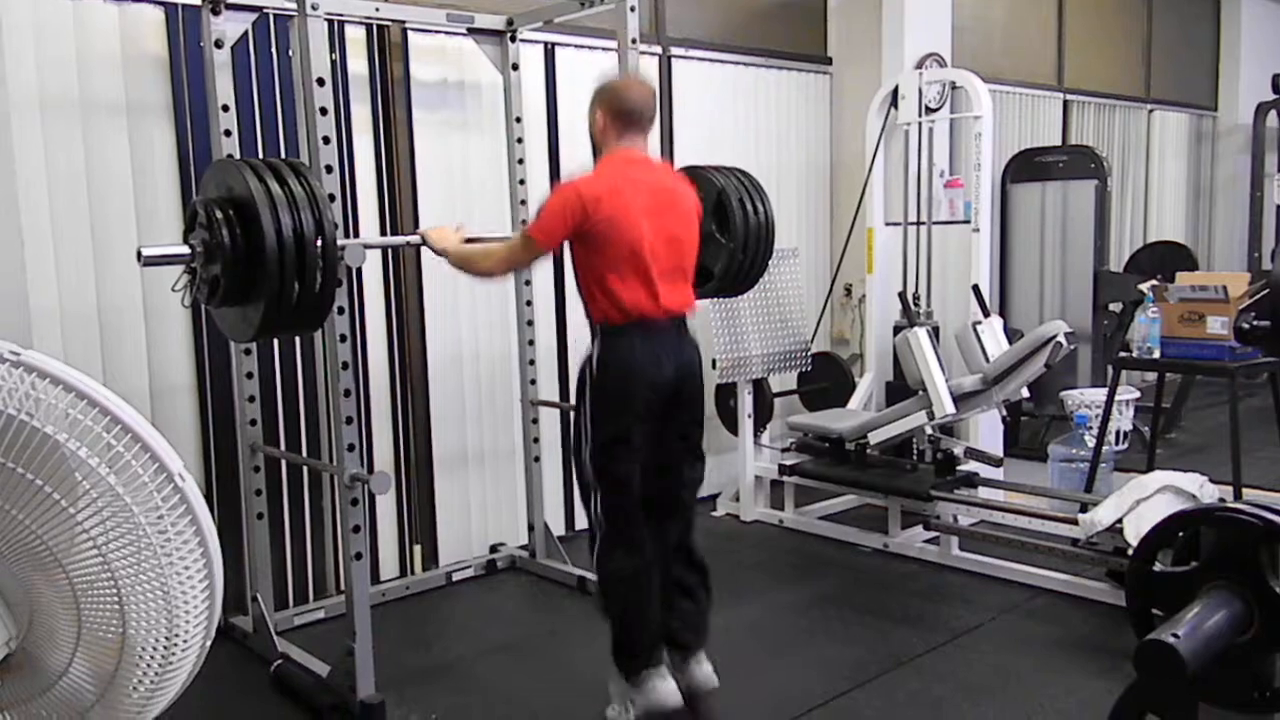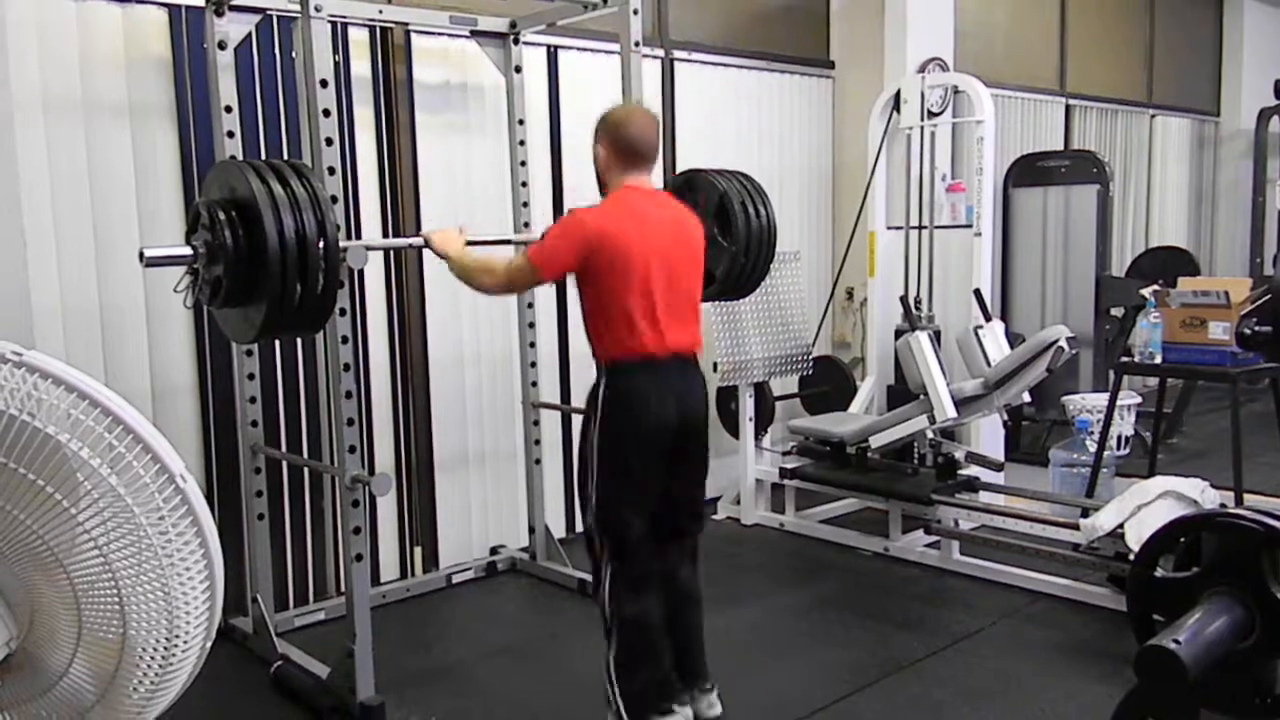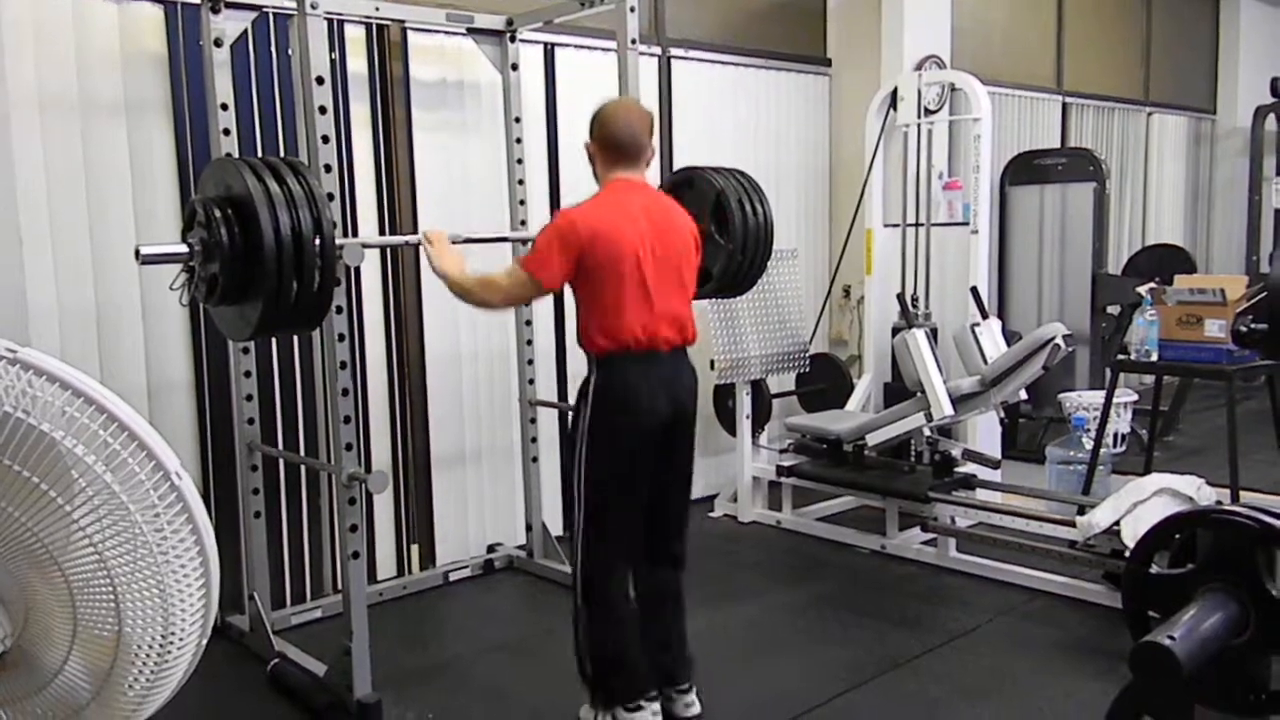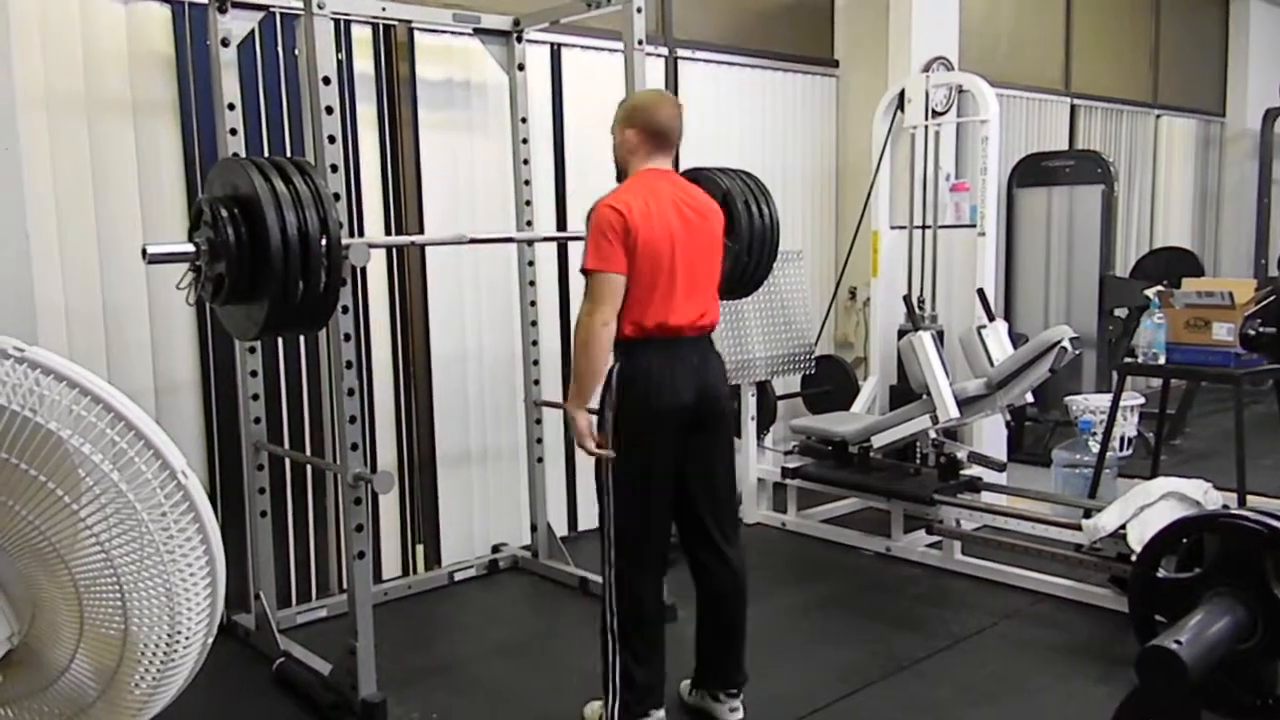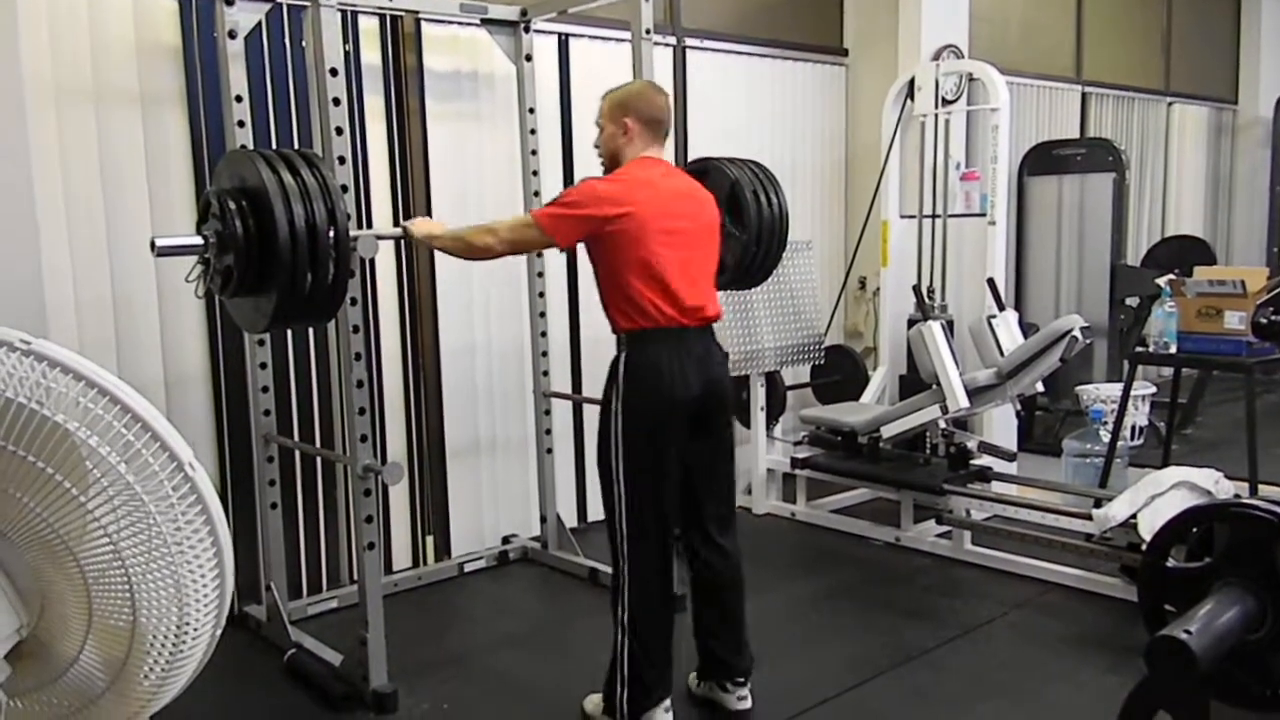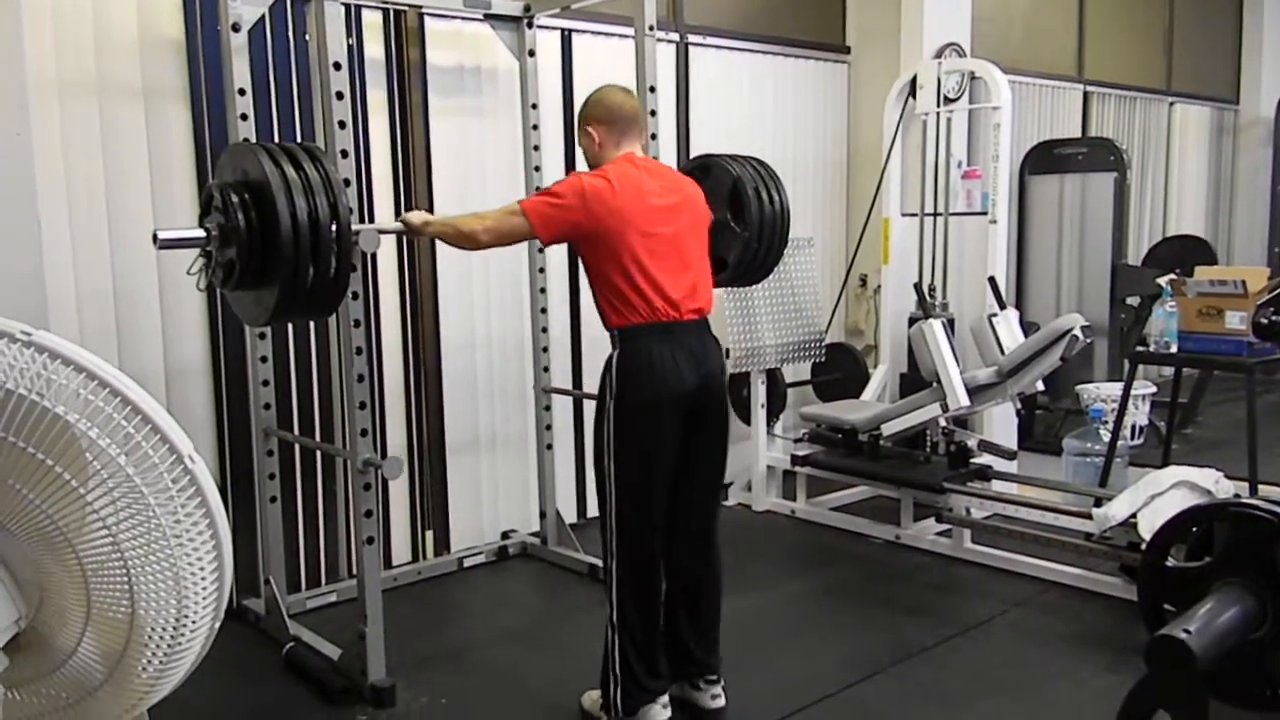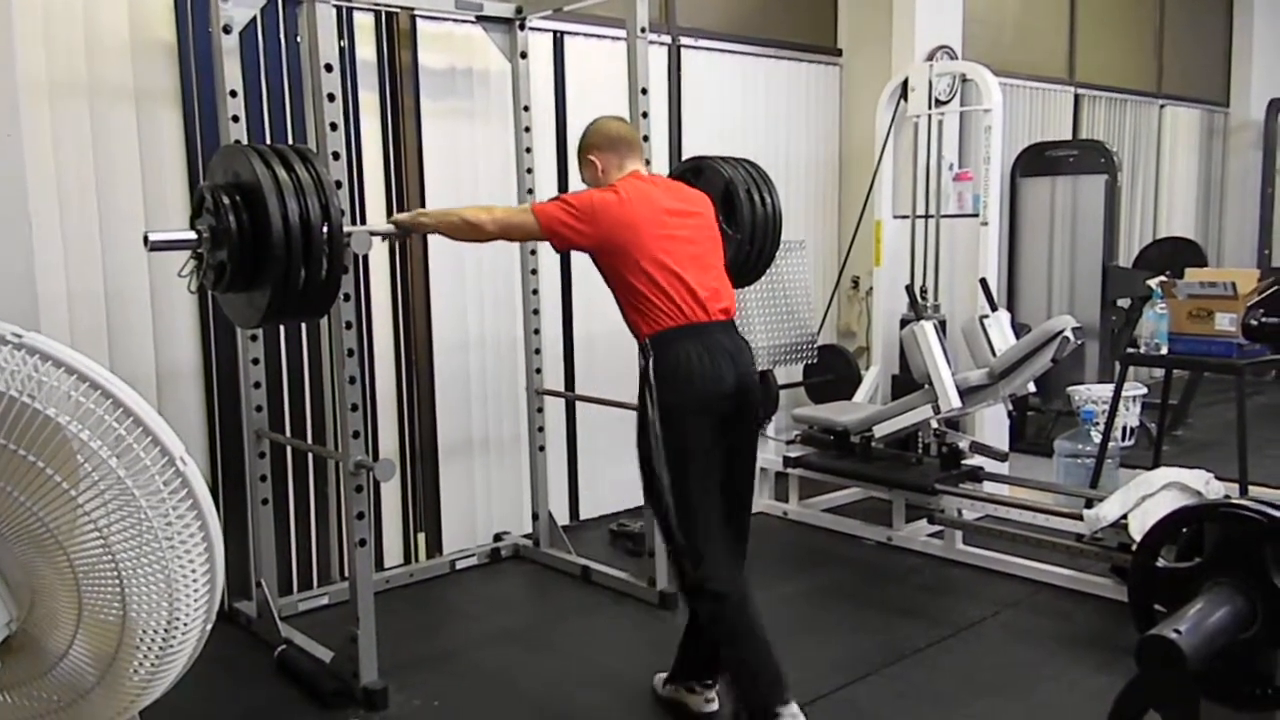
dt=0.5s
person 1, frame 1
left shoulder: (582, 194)
right shoulder: (683, 193)
left elbow: (501, 262)
left wrist: (449, 249)
left hip: (625, 359)
right hip: (680, 353)
left knee: (620, 522)
right knee: (670, 512)
right ankle: (687, 654)
person 1, frame 2
left shoulder: (591, 226)
right shoulder: (689, 224)
left elbow: (503, 279)
left wrist: (451, 251)
left hip: (632, 394)
right hip: (688, 390)
left knee: (623, 555)
right knee: (674, 546)
person 1, frame 3
left shoulder: (581, 223)
right shoulder: (682, 220)
left elbow: (504, 294)
left wrist: (449, 269)
left hip: (621, 388)
right hip: (678, 380)
left knee: (605, 551)
right knee: (662, 546)
person 1, frame 4
left shoulder: (617, 209)
right shoulder: (708, 208)
left elbow: (601, 316)
left wrist: (579, 405)
left hip: (646, 376)
right hip: (706, 369)
left knee: (635, 549)
right knee: (715, 538)
person 1, frame 5
left shoulder: (605, 196)
right shoulder: (700, 197)
left elbow: (494, 240)
left wrist: (432, 234)
left hip: (650, 368)
right hip: (707, 360)
left knee: (643, 538)
right knee: (713, 528)
person 1, frame 6
left shoulder: (589, 193)
right shoulder: (688, 191)
left elbow: (483, 232)
left wrist: (426, 224)
left hip: (646, 364)
right hip: (704, 355)
left knee: (634, 535)
right knee: (695, 531)
person 1, frame 7
left shoulder: (600, 207)
right shoulder: (694, 199)
left elbow: (489, 222)
left wrist: (420, 219)
left hip: (680, 371)
right hip: (736, 359)
left knee: (702, 549)
right knee: (724, 534)
